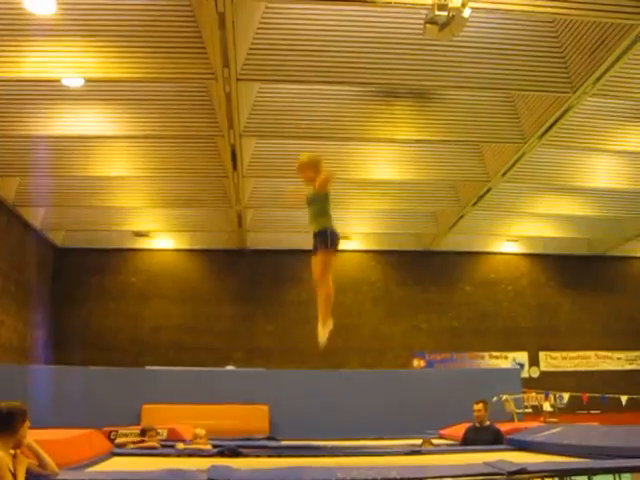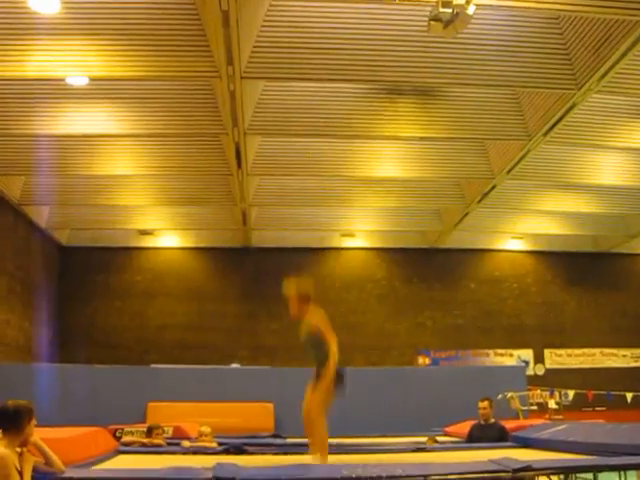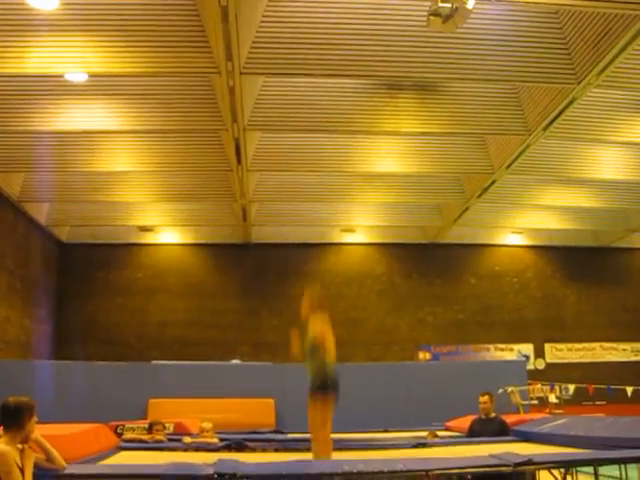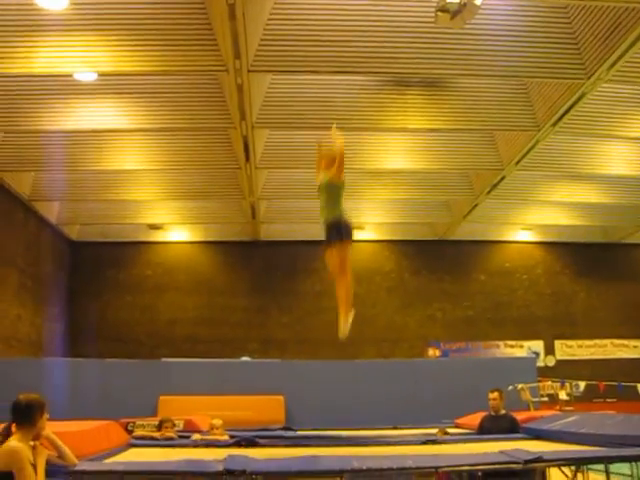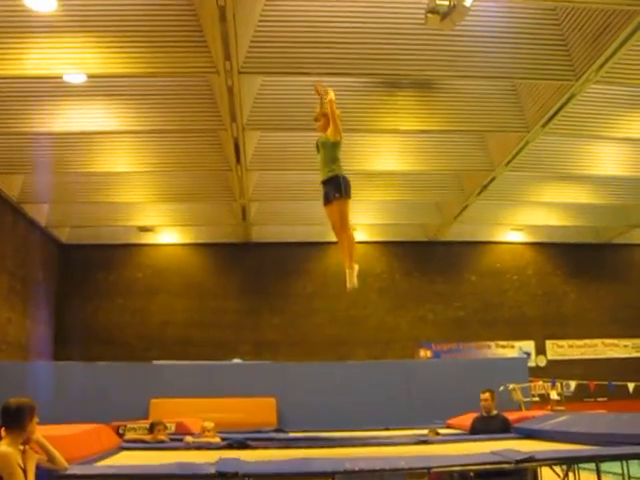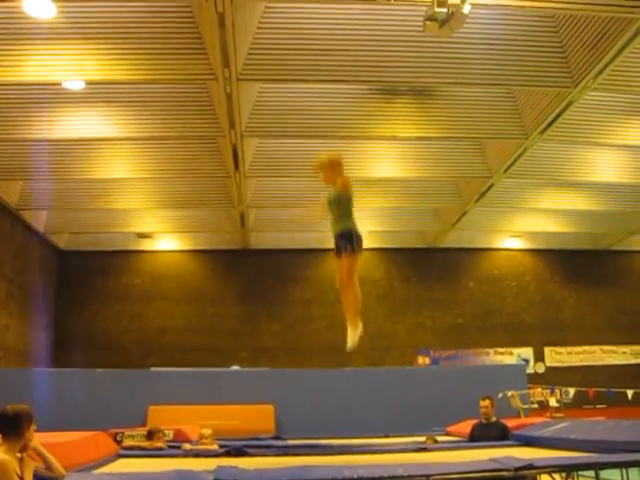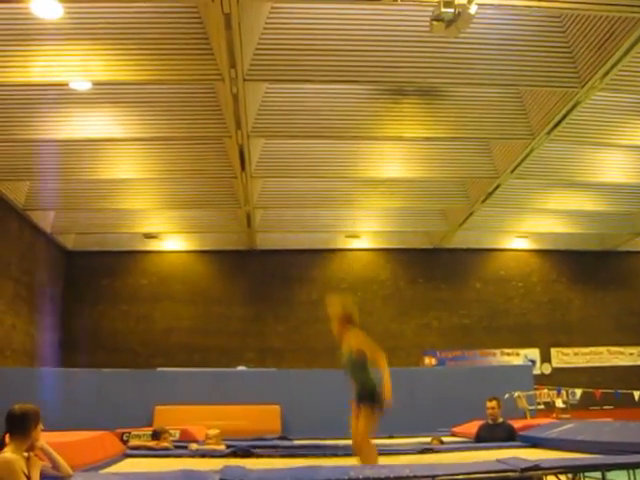
dt=0.3s
person 1, frame 1
left shoulder: (321, 182)
right shoulder: (314, 188)
left elbow: (328, 175)
left hip: (326, 235)
right hip: (318, 237)
left knee: (323, 279)
right knee: (319, 281)
left ankle: (326, 321)
right ankle: (324, 322)
person 1, frame 2
left shoulder: (316, 319)
right shoulder: (307, 320)
left elbow: (333, 347)
left wrist: (329, 377)
left hip: (328, 372)
right hip: (320, 373)
left knee: (316, 414)
right knee: (307, 412)
left ankle: (322, 458)
right ankle: (317, 454)
person 1, frame 3
left shoulder: (321, 325)
right shoulder: (309, 327)
left elbow: (330, 346)
right elbow: (298, 354)
left wrist: (330, 354)
right wrist: (295, 342)
left hip: (326, 381)
right hip: (316, 381)
left knee: (322, 428)
right knee: (315, 428)
right ankle: (317, 459)
person 1, frame 4
left shoulder: (336, 175)
right shoulder: (325, 179)
left elbow: (340, 152)
right elbow: (319, 171)
left wrist: (336, 137)
right wrist: (320, 151)
left hip: (338, 225)
right hip: (330, 226)
left knee: (343, 271)
right knee: (336, 273)
left ankle: (347, 311)
right ankle: (344, 311)
person 1, frame 5
left shoulder: (334, 132)
right shoulder: (323, 137)
left elbow: (332, 108)
right elbow: (321, 113)
left wrist: (328, 94)
right wrist: (319, 96)
left hip: (337, 181)
right hip: (328, 184)
left knee: (343, 227)
right knee: (338, 230)
left ankle: (350, 266)
right ankle: (349, 266)
person 1, frame 6
left shoulder: (342, 186)
right shoulder: (334, 191)
left elbow: (340, 174)
right elbow: (327, 204)
left wrist: (329, 165)
left hip: (349, 236)
right hip: (340, 239)
left knee: (349, 282)
right knee: (343, 285)
left ankle: (355, 324)
right ankle: (352, 325)
person 1, frame 7
left shoulder: (357, 339)
right shoulder: (345, 341)
left elbow: (380, 358)
left wrist: (387, 385)
left hip: (371, 393)
right hip: (362, 393)
left knee: (361, 439)
right knee: (356, 440)
